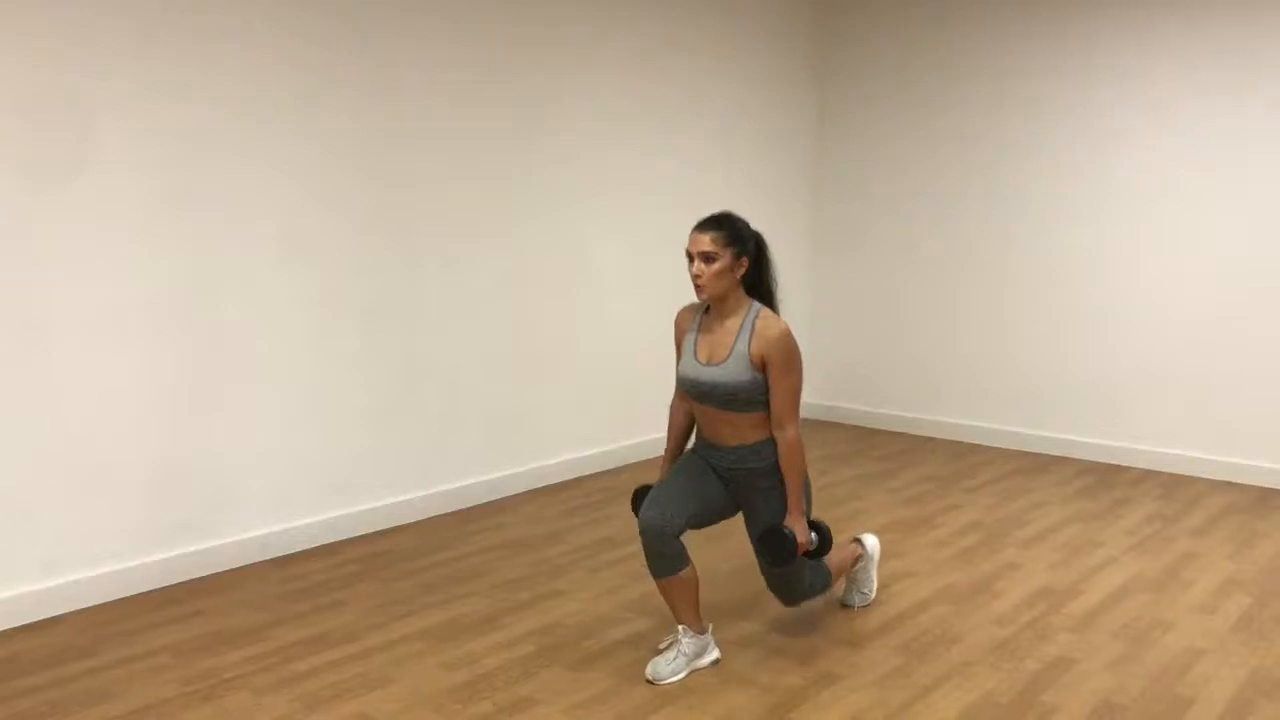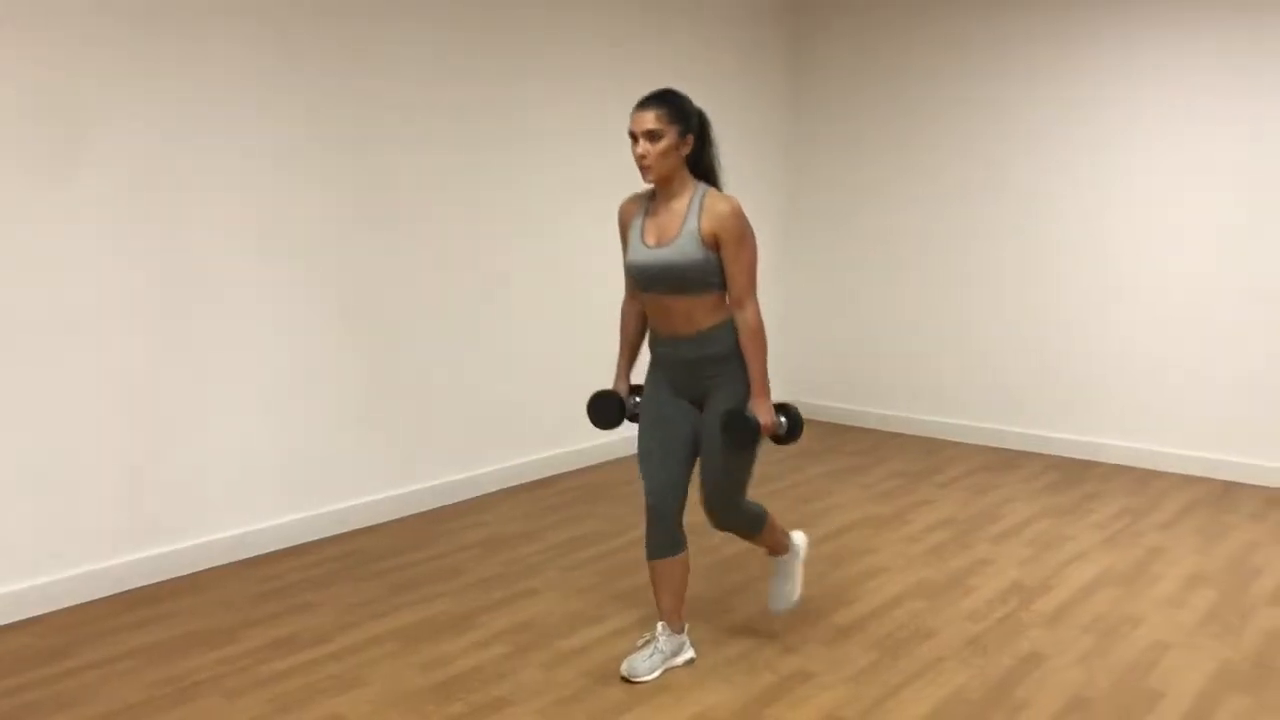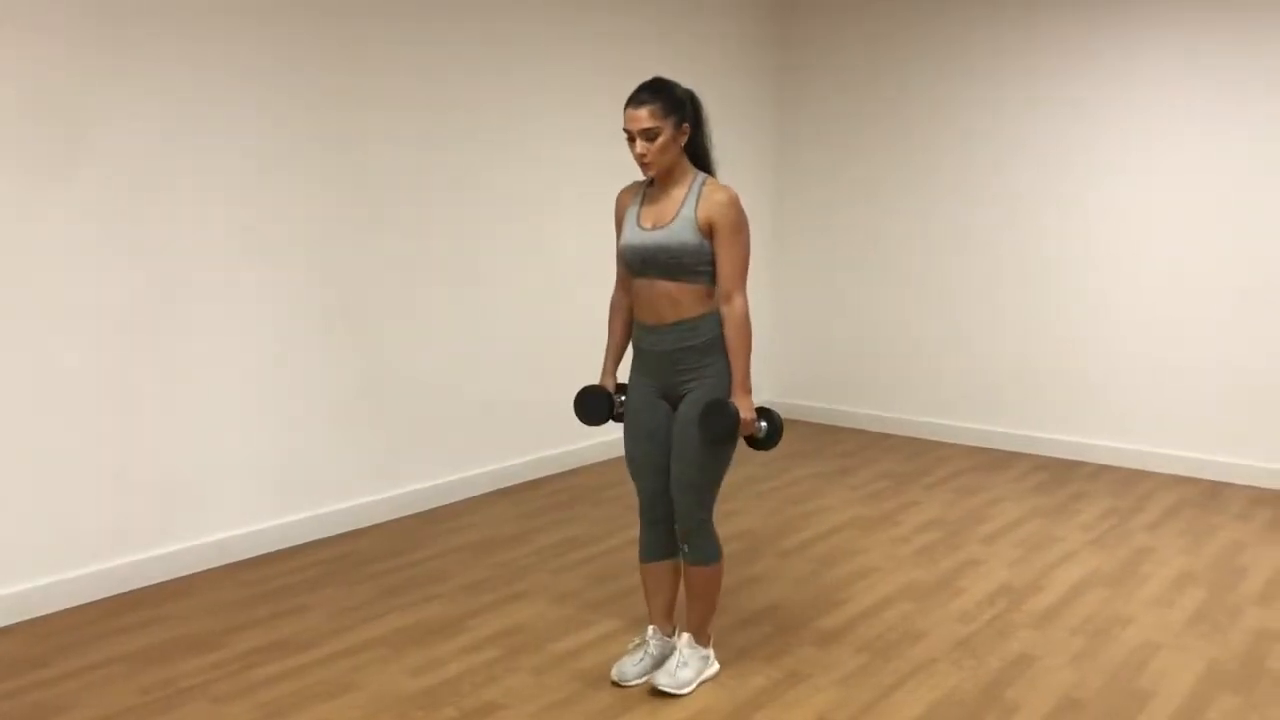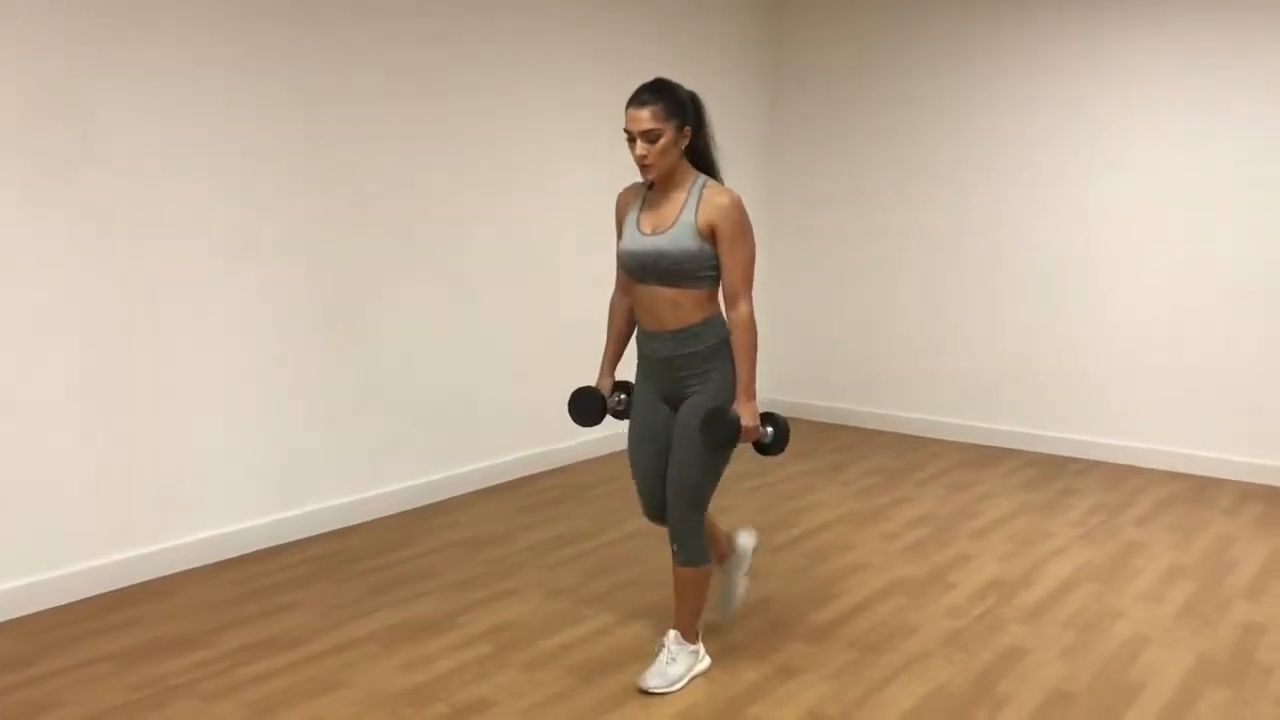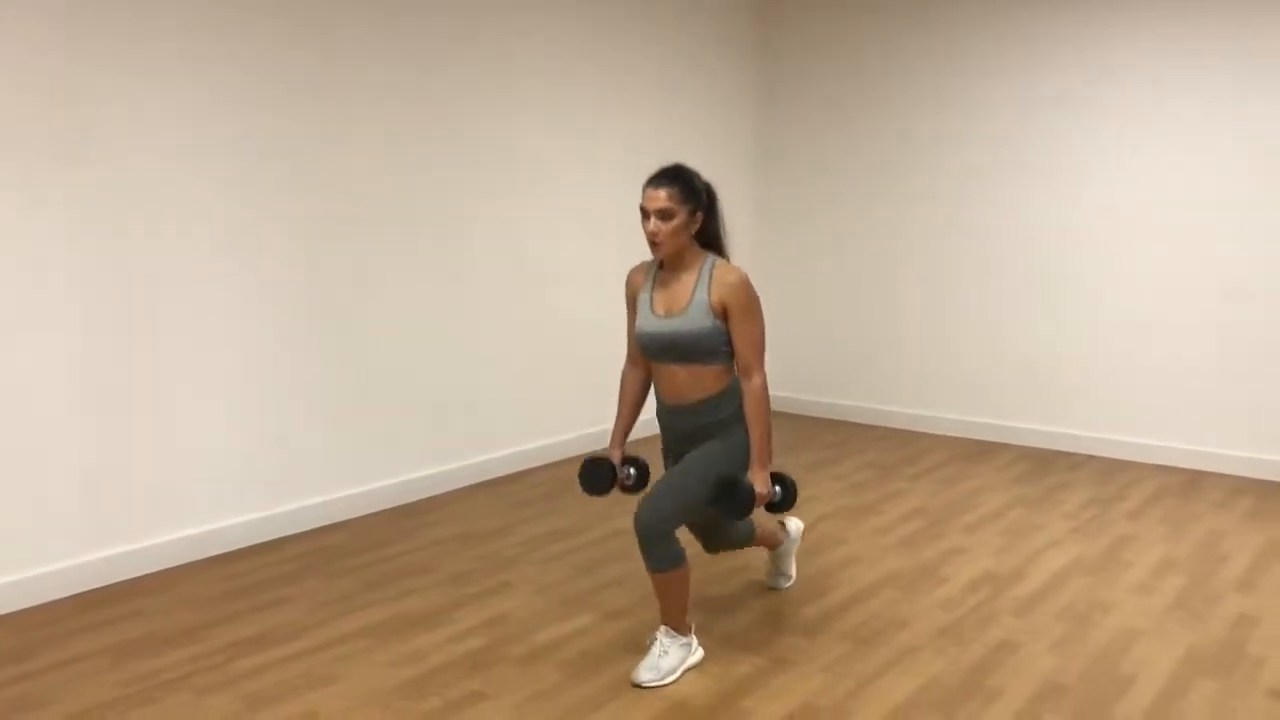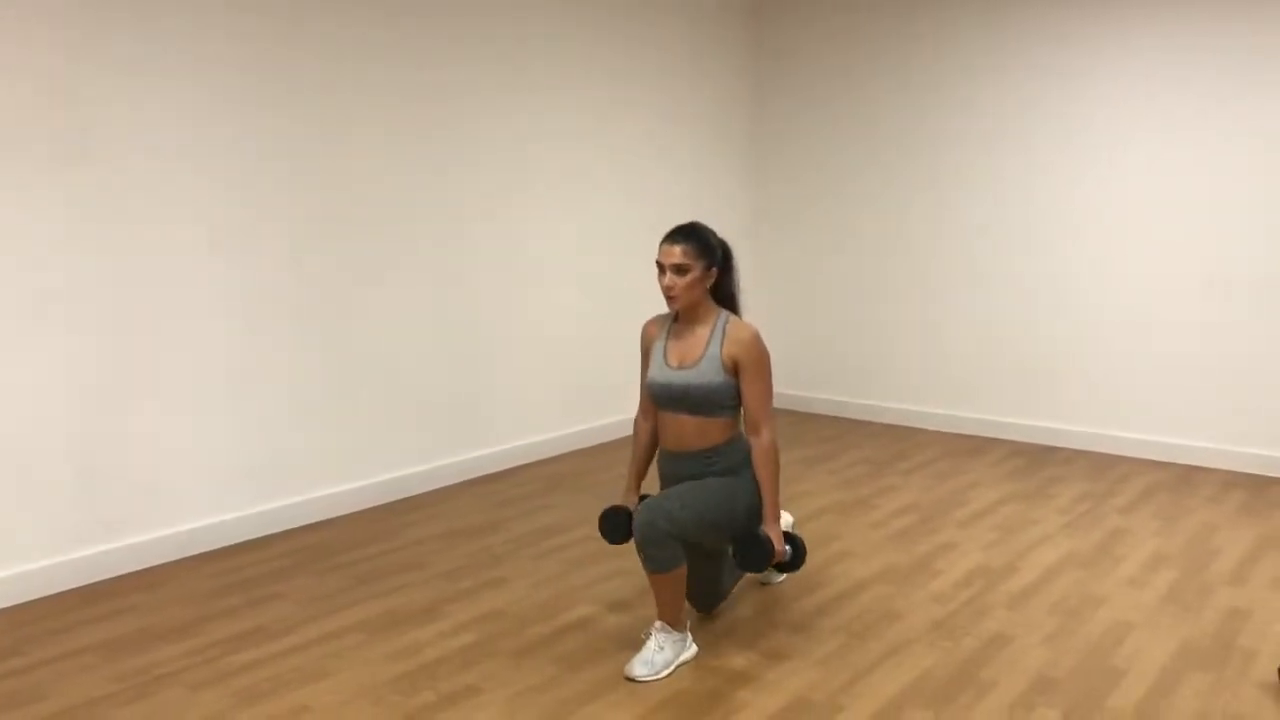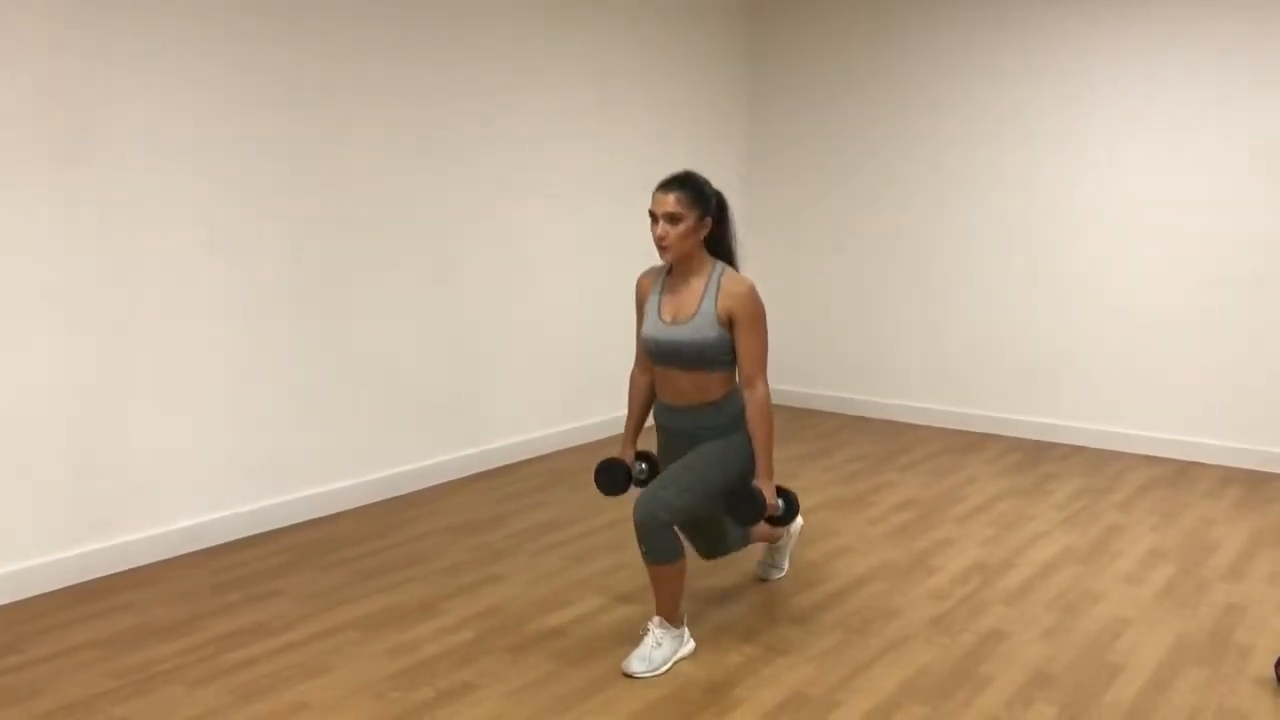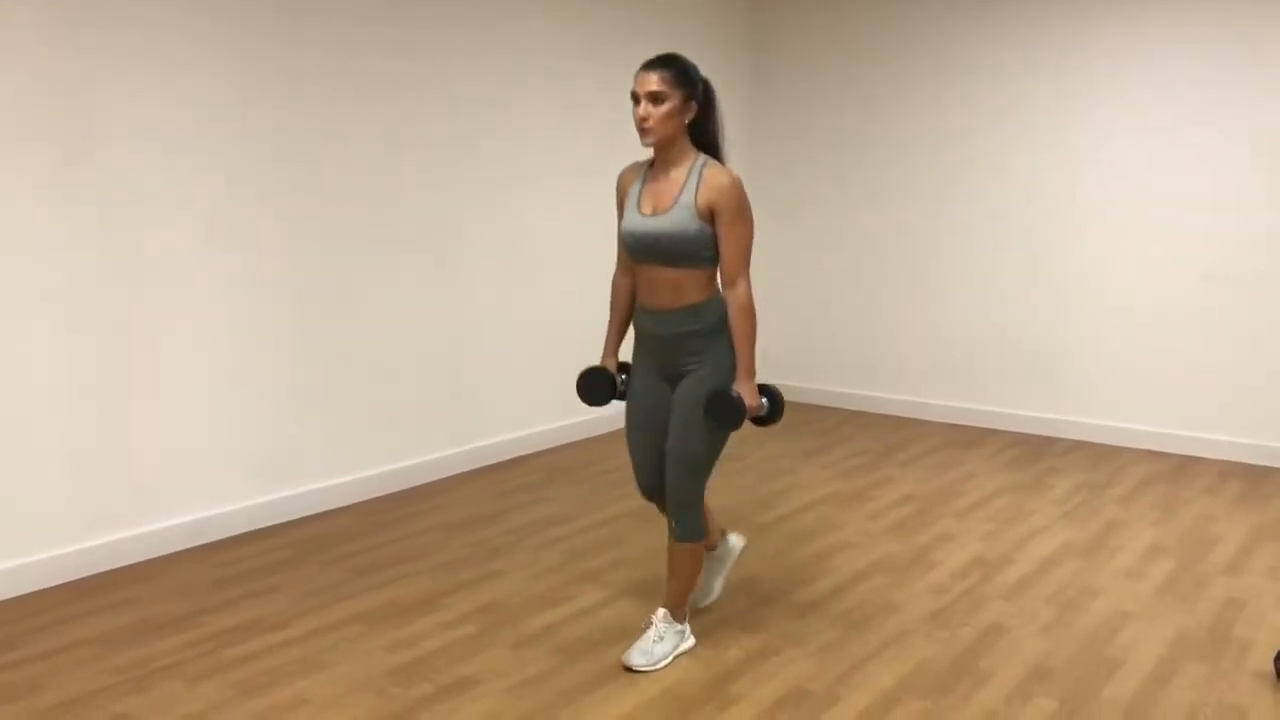
dt=0.4s
person 1, frame 1
left shoulder: (771, 334)
right shoulder: (686, 322)
left elbow: (787, 428)
left wrist: (797, 512)
right wrist: (666, 471)
left hip: (765, 470)
right hip: (709, 461)
left knee: (790, 587)
right knee: (653, 521)
left ankle: (858, 551)
right ankle: (693, 638)
person 1, frame 2
left shoulder: (720, 212)
right shoulder: (631, 212)
left elbow: (746, 308)
left wrist: (761, 394)
right wrist: (622, 374)
left hip: (725, 370)
right hip: (667, 375)
left knee: (722, 507)
right knee: (661, 507)
left ankle: (785, 547)
right ankle: (672, 636)
person 1, frame 3
left shoulder: (718, 201)
right shoulder: (628, 201)
left elbow: (734, 301)
left wrist: (741, 390)
right wrist: (610, 368)
left hip: (704, 365)
right hip: (649, 369)
left knee: (691, 514)
right knee: (652, 512)
left ankle: (699, 646)
right ankle: (659, 636)
person 1, frame 4
left shoulder: (720, 204)
right shoulder: (628, 201)
left elbow: (740, 306)
left wrist: (746, 396)
right wrist: (607, 369)
left hip: (708, 370)
right hip: (653, 371)
left knee: (683, 512)
right knee: (655, 504)
left ankle: (687, 644)
right ankle: (731, 550)
person 1, frame 5
left shoulder: (729, 283)
right shoulder: (638, 280)
left elbow: (753, 378)
right elbow: (636, 367)
left wrist: (759, 464)
right wrist: (618, 441)
left hip: (726, 431)
right hip: (676, 433)
left knee: (652, 520)
right knee: (713, 533)
left ankle: (678, 638)
right ankle: (781, 536)
person 1, frame 6
left shoulder: (741, 339)
right shoulder: (653, 332)
left elbow: (761, 433)
right elbow: (647, 416)
left wrist: (769, 519)
right wrist: (630, 490)
left hip: (732, 478)
right hip: (677, 477)
left knee: (653, 522)
right knee: (706, 597)
left ankle: (672, 635)
person 1, frame 7
left shoulder: (736, 292)
right shoulder: (648, 284)
left elbow: (755, 387)
right elbow: (643, 369)
left wrist: (764, 475)
right wrist: (628, 442)
left hip: (726, 436)
right hip: (674, 435)
left knee: (652, 511)
right knee: (710, 542)
left ankle: (670, 629)
right ankle: (776, 531)
person 1, frame 8
left shoulder: (718, 184)
right shoulder: (628, 181)
left elbow: (736, 286)
left wrist: (746, 375)
right wrist: (610, 351)
left hip: (707, 350)
right hip: (650, 352)
left knee: (679, 488)
right knee: (651, 483)
left ankle: (673, 623)
right ankle: (717, 545)
